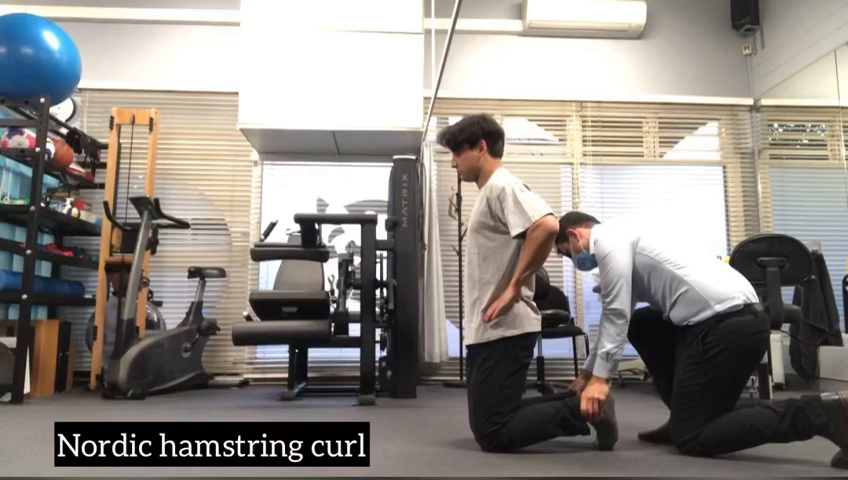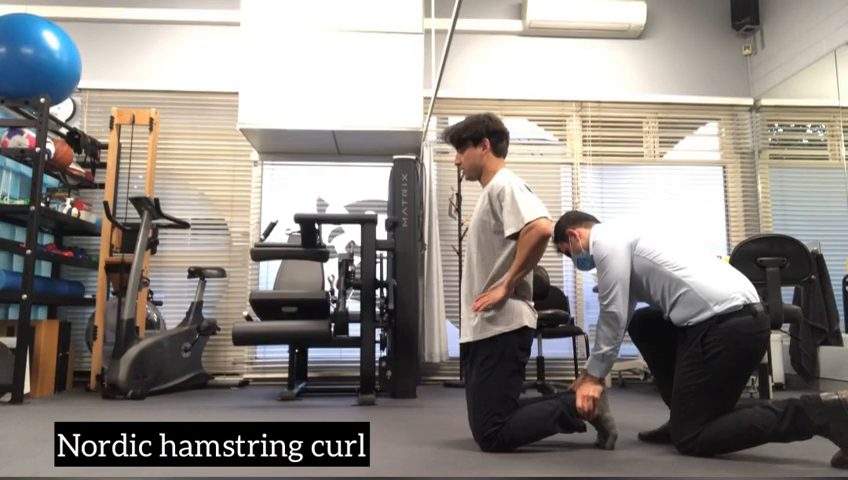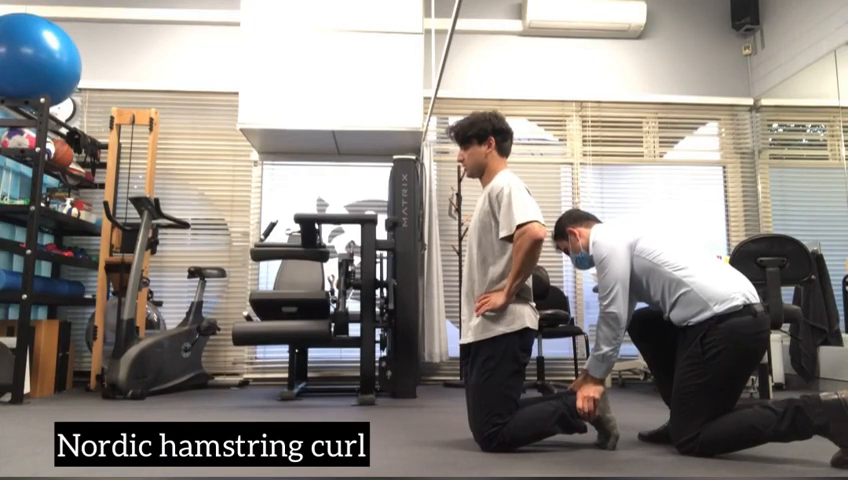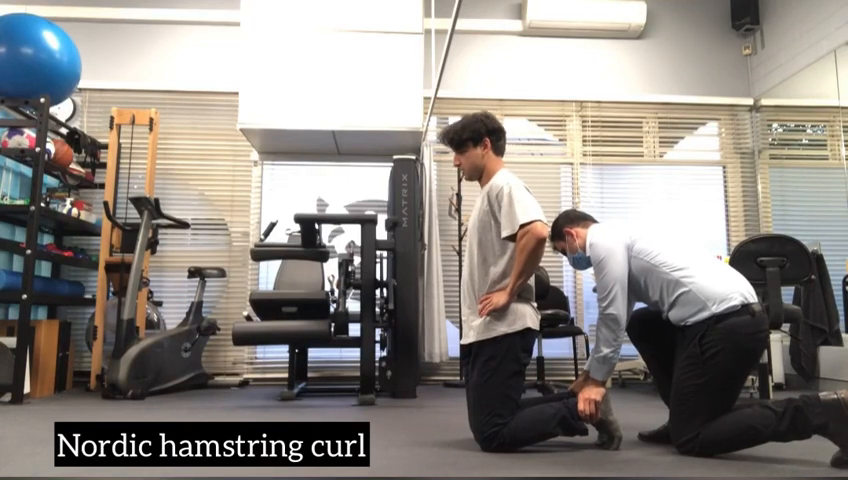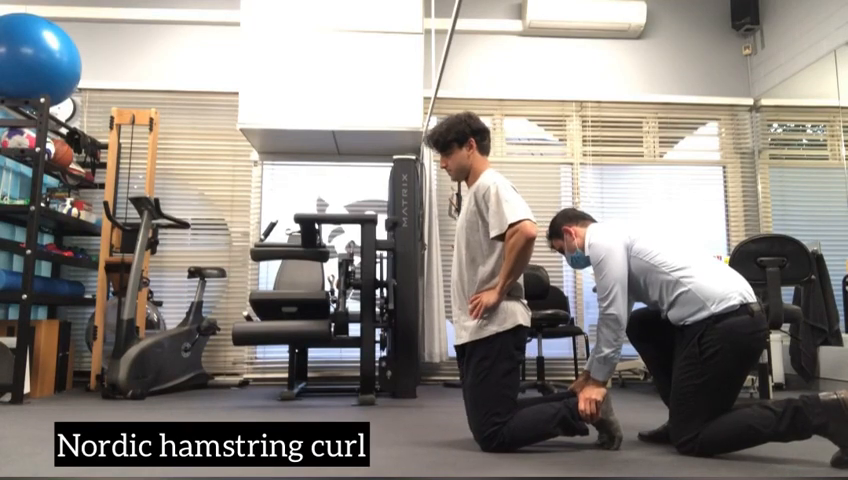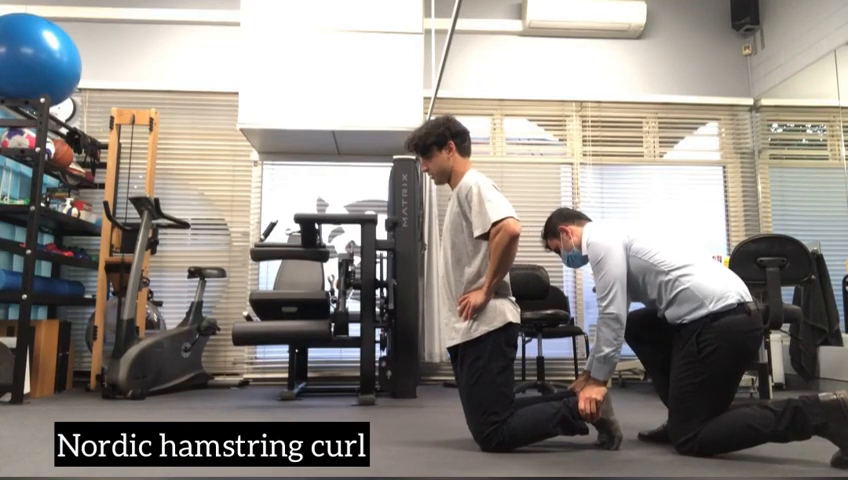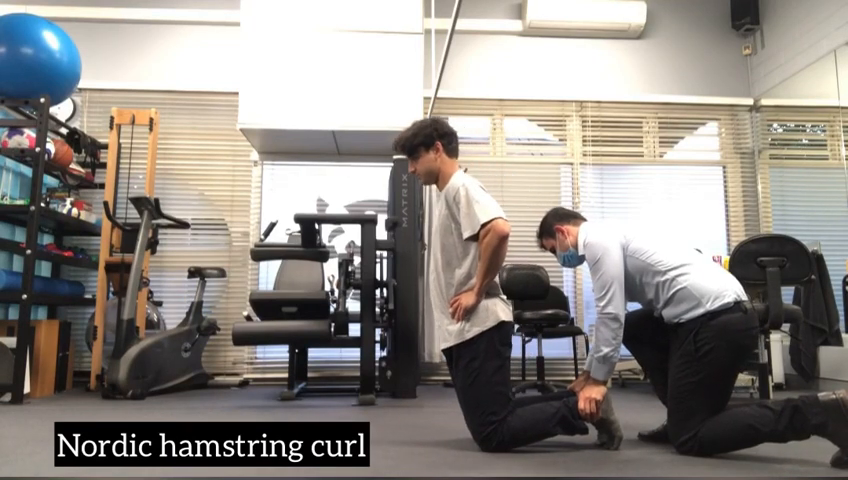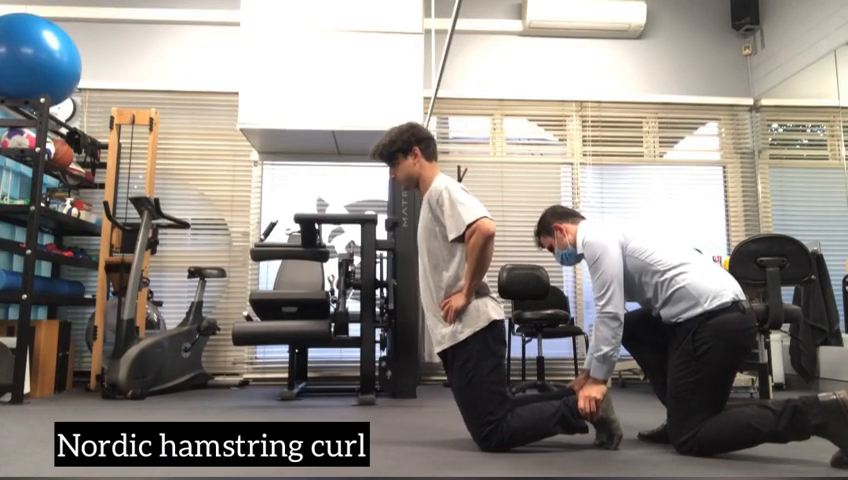
dt=0.5s
person 1, frame 1
left shoulder: (502, 186)
right shoulder: (488, 192)
left elbow: (547, 227)
left wrist: (514, 288)
left hip: (503, 329)
right hip: (488, 329)
left knee: (493, 434)
right knee: (489, 424)
right ankle: (579, 402)
person 1, frame 2
left shoulder: (504, 185)
right shoulder: (491, 191)
left elbow: (541, 228)
left wrist: (507, 286)
left hip: (501, 326)
right hip: (484, 327)
left knee: (492, 435)
right knee: (490, 422)
left ankle: (581, 405)
right ankle: (575, 401)
person 1, frame 3
left shoulder: (504, 186)
right shoulder: (491, 191)
left elbow: (534, 233)
left wrist: (508, 292)
left hip: (501, 327)
right hip: (483, 328)
left knee: (492, 434)
right knee: (489, 423)
left ankle: (582, 406)
right ankle: (577, 402)
person 1, frame 4
left shoulder: (504, 185)
right shoulder: (489, 192)
left elbow: (537, 233)
left wrist: (509, 292)
left hip: (502, 328)
right hip: (484, 329)
left knee: (493, 434)
right knee: (490, 422)
right ankle: (579, 402)
person 1, frame 5
left shoulder: (490, 186)
right shoulder: (475, 192)
left elbow: (525, 232)
left wrist: (499, 290)
left hip: (494, 326)
right hip: (477, 328)
left knee: (493, 434)
right knee: (490, 422)
right ankle: (578, 402)
person 1, frame 6
left shoulder: (473, 186)
right shoulder: (460, 193)
left elbow: (509, 229)
left wrist: (487, 290)
left hip: (485, 325)
right hip: (469, 328)
left knee: (493, 434)
right knee: (491, 420)
right ankle: (577, 402)
person 1, frame 7
left shoulder: (460, 187)
right shoulder: (448, 194)
left elbow: (499, 230)
left wrist: (477, 291)
left hip: (478, 325)
right hip: (463, 329)
left knee: (493, 434)
right knee: (492, 421)
left ankle: (583, 408)
right ankle: (577, 402)
person 1, frame 8
left shoulder: (443, 190)
right shoulder: (432, 197)
left elbow: (484, 230)
left wrist: (466, 293)
left hip: (470, 327)
right hip: (458, 330)
left knee: (493, 433)
right knee: (491, 419)
right ankle: (577, 400)
person 2, frame 1
left shoulder: (608, 238)
right shoulder: (622, 242)
left elbow: (617, 313)
right elbow: (617, 316)
left wrist: (600, 377)
right wrist: (588, 372)
left hip: (728, 325)
right hip: (730, 316)
left knee: (690, 437)
right knee: (640, 325)
left ankle: (822, 413)
right ankle: (684, 415)
person 2, frame 2
left shoulder: (607, 239)
right shoulder: (622, 239)
left elbow: (613, 316)
right elbow: (620, 318)
left wrist: (594, 377)
right wrist: (587, 372)
left hip: (728, 325)
right hip: (732, 316)
left knee: (691, 438)
right knee: (642, 325)
left ankle: (822, 413)
right ankle: (684, 415)
person 2, frame 3
left shoulder: (607, 239)
right shoulder: (621, 240)
left elbow: (613, 316)
right elbow: (620, 317)
left wrist: (595, 378)
right wrist: (588, 372)
left hip: (728, 326)
right hip: (733, 316)
left knee: (690, 438)
right knee: (641, 324)
left ankle: (824, 413)
right ankle: (685, 416)
person 2, frame 4
left shoulder: (604, 239)
right shoulder: (619, 240)
left elbow: (613, 317)
right elbow: (618, 318)
left wrist: (596, 380)
right wrist: (589, 373)
left hip: (726, 323)
right hip: (731, 315)
left knee: (691, 439)
right knee: (640, 325)
left ankle: (823, 412)
right ankle: (684, 415)
person 2, frame 5
left shoulder: (603, 240)
right shoulder: (616, 240)
left elbow: (613, 317)
right elbow: (618, 318)
left wrist: (597, 381)
right wrist: (589, 372)
left hip: (725, 325)
right hip: (732, 315)
left knee: (690, 438)
right knee: (639, 326)
left ankle: (823, 412)
right ankle: (684, 416)
person 2, frame 6
left shoulder: (600, 238)
right shoulder: (612, 238)
left elbow: (612, 315)
right elbow: (616, 318)
left wrist: (598, 379)
right wrist: (588, 372)
left hip: (721, 322)
right hip: (722, 315)
left knee: (690, 439)
right knee: (636, 327)
left ankle: (821, 413)
right ankle: (684, 416)
person 2, frame 7
left shoulder: (598, 239)
right shoulder: (610, 239)
left elbow: (610, 314)
right elbow: (613, 315)
left wrist: (597, 379)
right wrist: (587, 372)
left hip: (717, 322)
right hip: (722, 313)
left knee: (689, 438)
right knee: (633, 328)
left ankle: (822, 412)
right ankle: (682, 416)
person 2, frame 8
left shoulder: (596, 238)
right shoulder: (608, 237)
left elbow: (610, 314)
right elbow: (611, 314)
left wrist: (597, 378)
right wrist: (587, 371)
left hip: (714, 322)
right hip: (717, 314)
left knee: (690, 439)
right knee: (631, 328)
left ankle: (821, 413)
right ankle: (682, 414)
